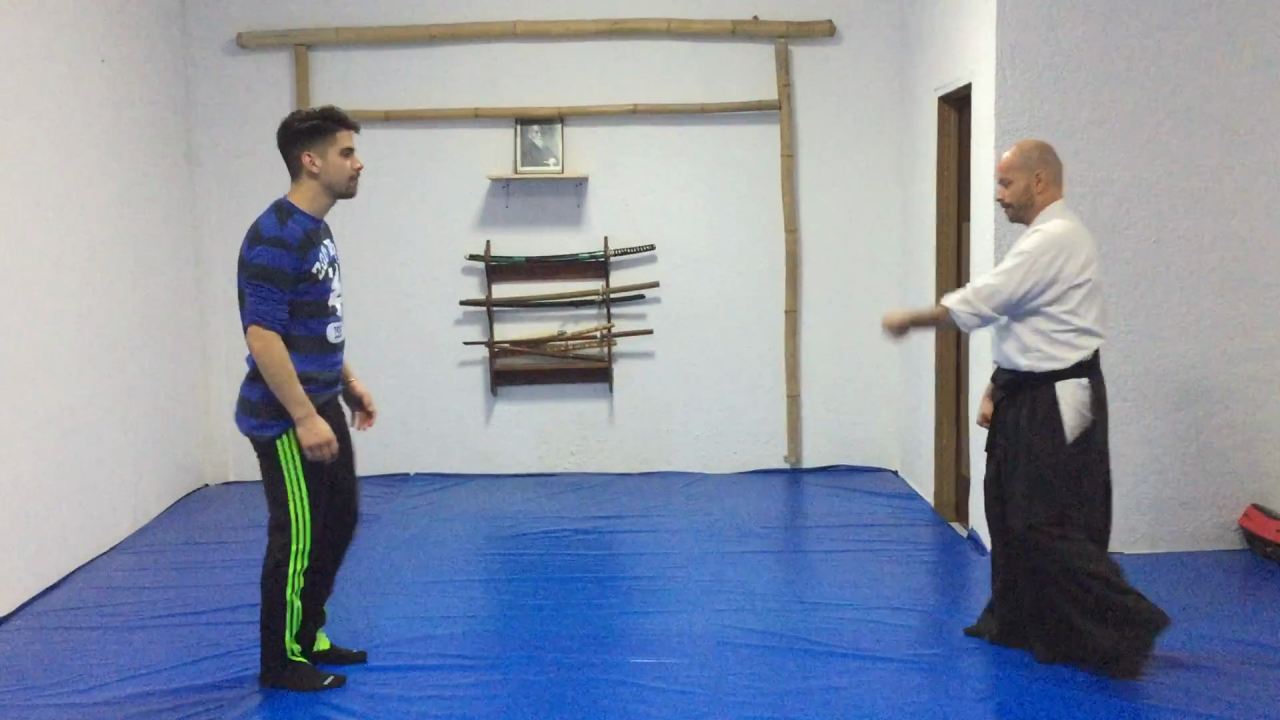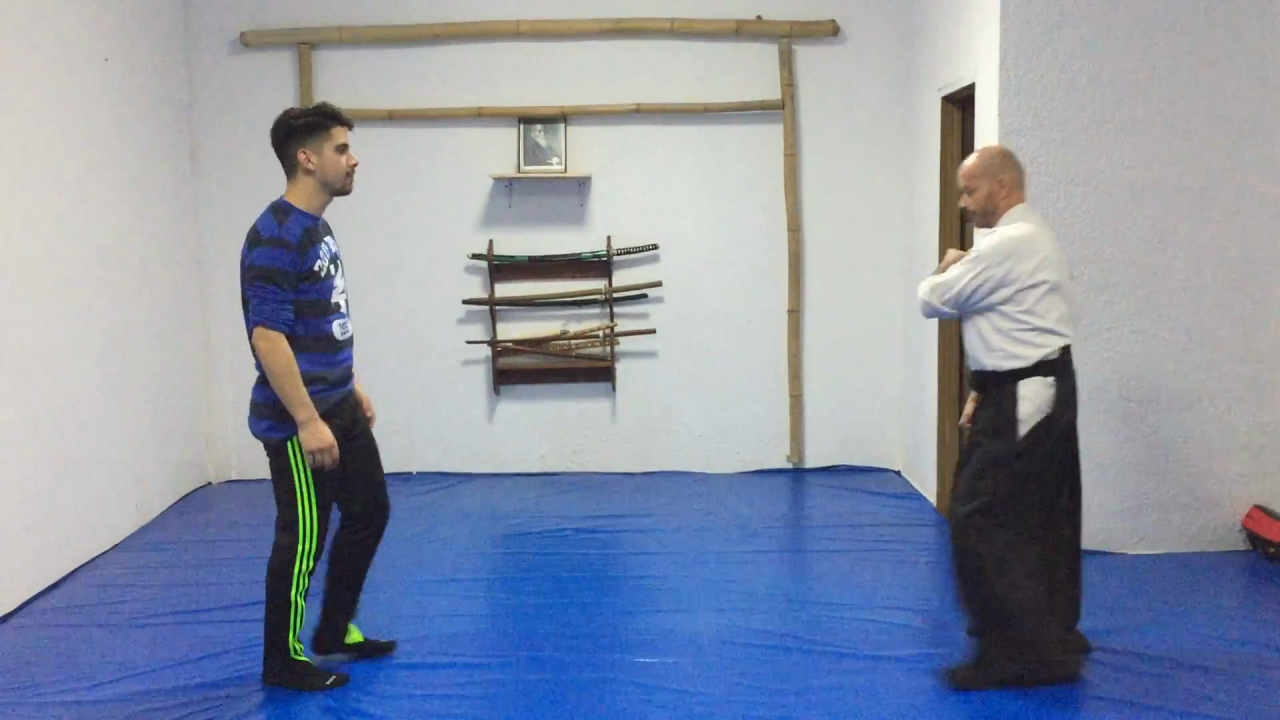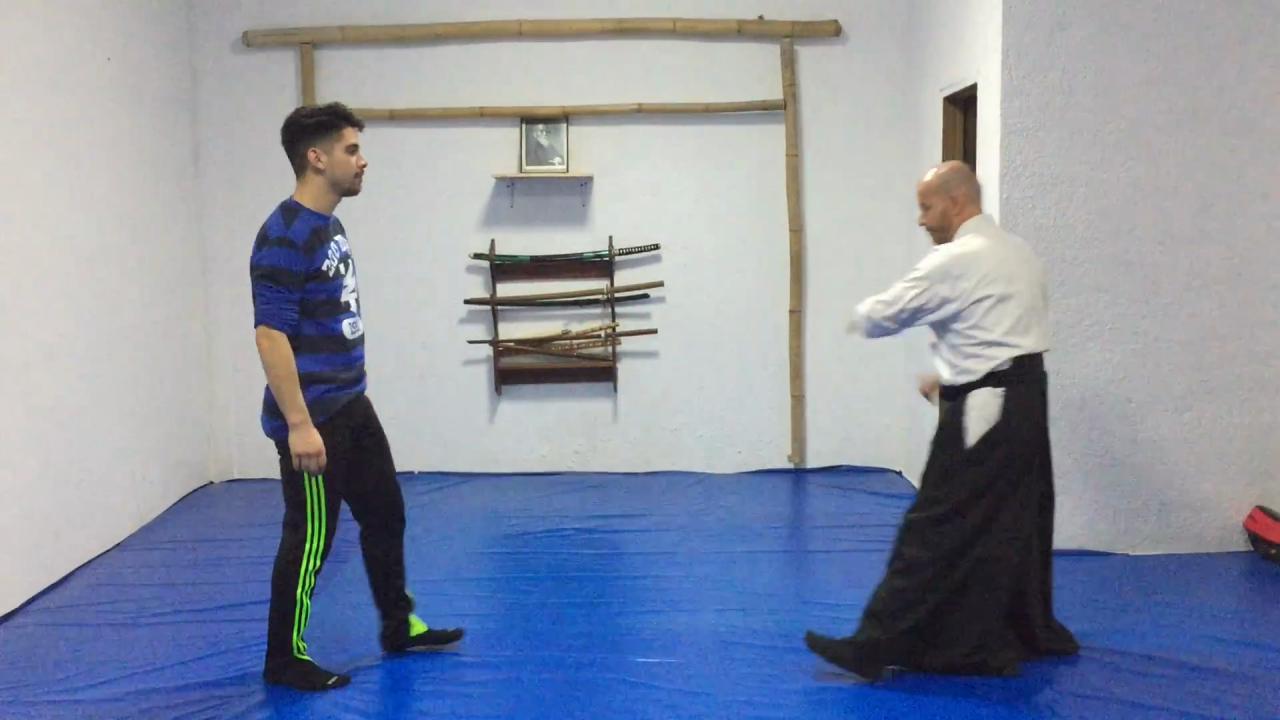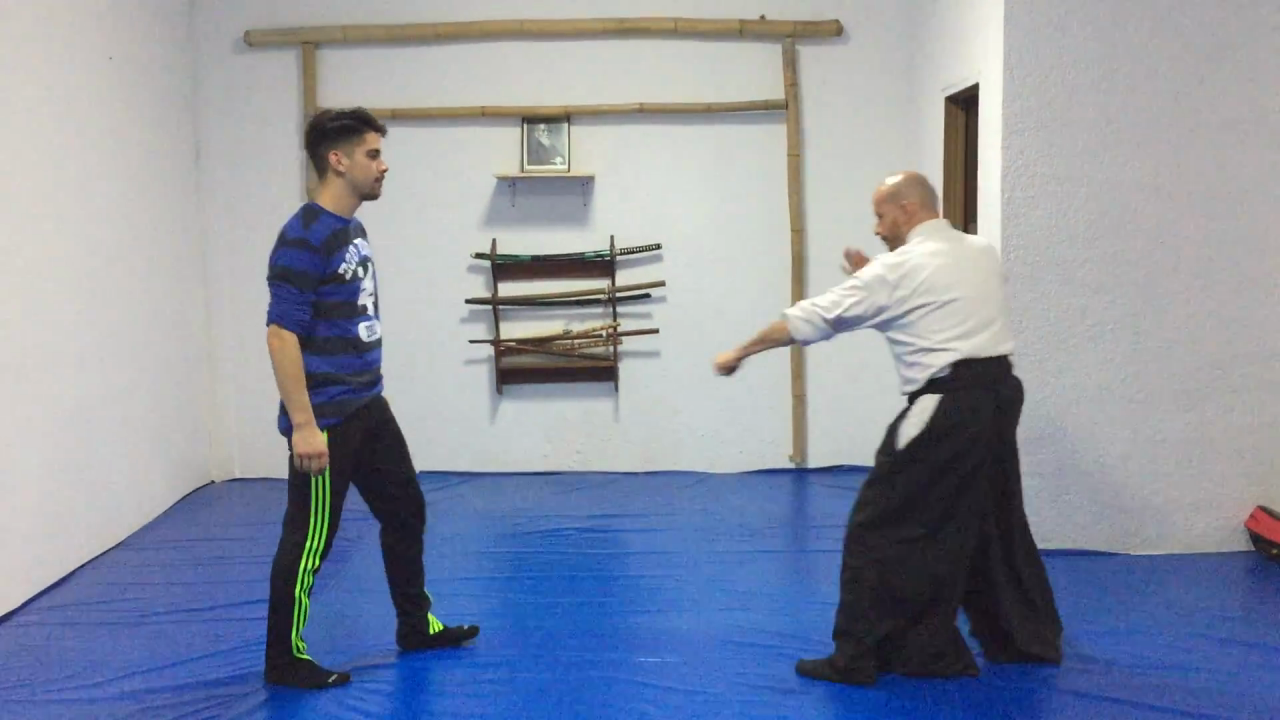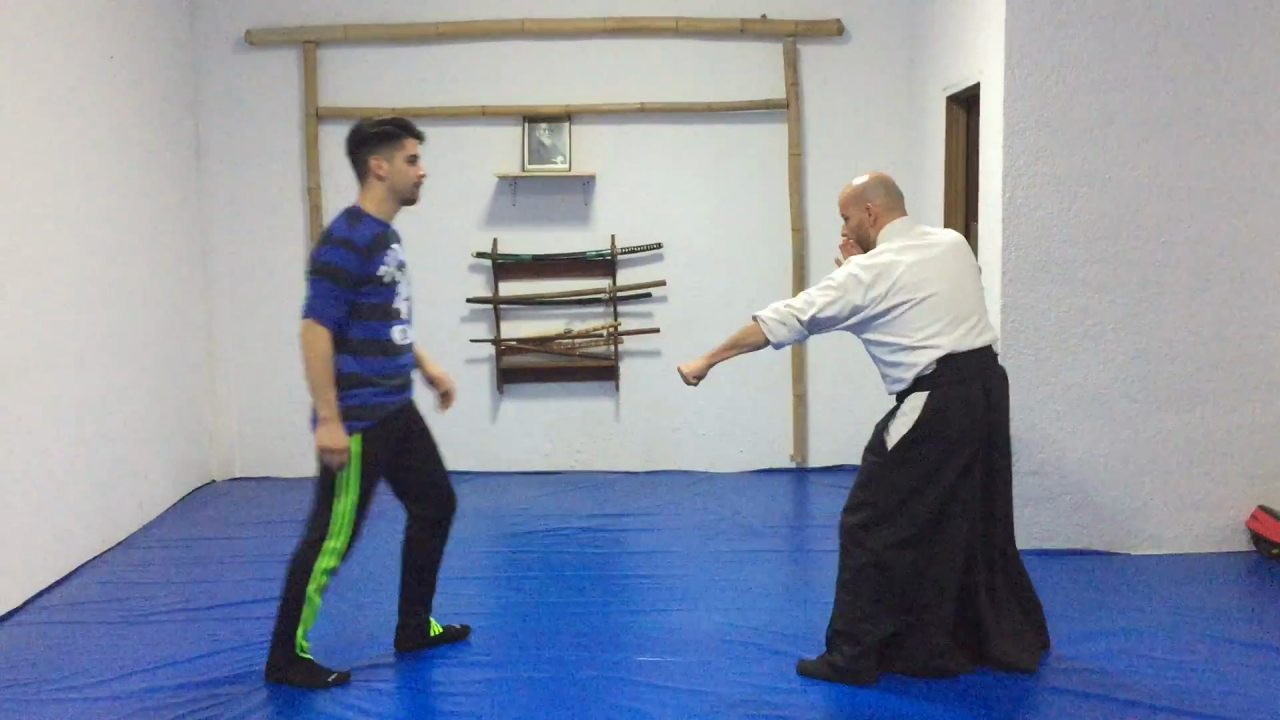
dt=0.2s
person 1, frame 1
left shoulder: (318, 229)
right shoulder: (275, 237)
right elbow: (262, 336)
left wrist: (350, 384)
right wrist: (304, 417)
left hip: (323, 406)
right hip: (284, 419)
left knee: (340, 521)
right knee: (297, 537)
left ankle: (308, 636)
right ankle: (282, 661)
person 1, frame 2
left shoulder: (319, 228)
right shoulder: (276, 236)
right elbow: (268, 337)
left wrist: (353, 386)
right wrist: (307, 420)
left hip: (337, 405)
right hip: (296, 418)
left knee: (369, 512)
right knee: (301, 536)
left ankle: (336, 628)
right ankle: (282, 661)
person 1, frame 3
left shoulder: (331, 227)
right shoulder: (285, 236)
right elbow: (271, 335)
right wrist: (299, 424)
left hip: (351, 406)
right hip: (313, 418)
left knee: (385, 514)
right knee: (309, 536)
left ankle: (401, 624)
right ankle: (285, 660)
person 1, frame 4
left shoulder: (353, 230)
right shoulder: (305, 237)
right elbow: (283, 334)
right wrist: (304, 424)
left hip: (367, 409)
right hip: (327, 419)
left knee: (406, 510)
right knee: (310, 536)
left ankle: (417, 624)
right ankle: (286, 658)
person 1, frame 5
left shoulder: (386, 235)
right shoulder: (347, 239)
right elbow: (318, 330)
left wrist: (427, 366)
right wrist: (328, 419)
left hip: (397, 410)
right hip: (359, 419)
left knee: (435, 507)
right knee: (332, 536)
left ankle: (417, 627)
right ankle: (288, 655)
person 2, frame 1
left shoulder: (1055, 241)
right shoulder: (1046, 238)
left elbow: (977, 307)
left wrist: (910, 319)
right wrist: (996, 391)
left hip: (1058, 402)
right hip: (1032, 396)
left knee: (1046, 522)
right knee: (1015, 515)
left ankle: (1123, 630)
right ankle: (1023, 620)
person 2, frame 2
left shoulder: (1010, 244)
right shoulder: (1028, 240)
left elbow: (936, 300)
left wrist: (948, 269)
right wrist: (979, 395)
left hip: (1026, 400)
right hip: (1019, 393)
left knee: (984, 519)
right knee: (1034, 518)
left ankle: (1021, 651)
right ankle: (1041, 636)
person 2, frame 3
left shoulder: (957, 260)
right shoulder: (1017, 251)
left elbow: (881, 314)
right wrist: (949, 378)
left hip: (993, 407)
right hip: (1024, 398)
left knee: (936, 526)
right knee: (1013, 522)
left ankle: (875, 645)
right ankle: (1033, 632)
person 2, frame 4
left shoulder: (899, 268)
right shoulder: (984, 252)
left elbow: (815, 317)
left wrist: (740, 352)
left hip: (948, 410)
right hip: (998, 397)
left knee: (881, 527)
right knee: (994, 523)
left ankle: (858, 656)
right ankle: (1026, 635)
person 2, frame 5
left shoulder: (871, 271)
right shoulder: (953, 245)
left elbow: (786, 319)
left wrist: (707, 360)
left hip: (936, 406)
right hip: (985, 391)
left knee: (875, 526)
right knee: (978, 520)
left ankle: (853, 655)
right ankle: (1006, 639)
